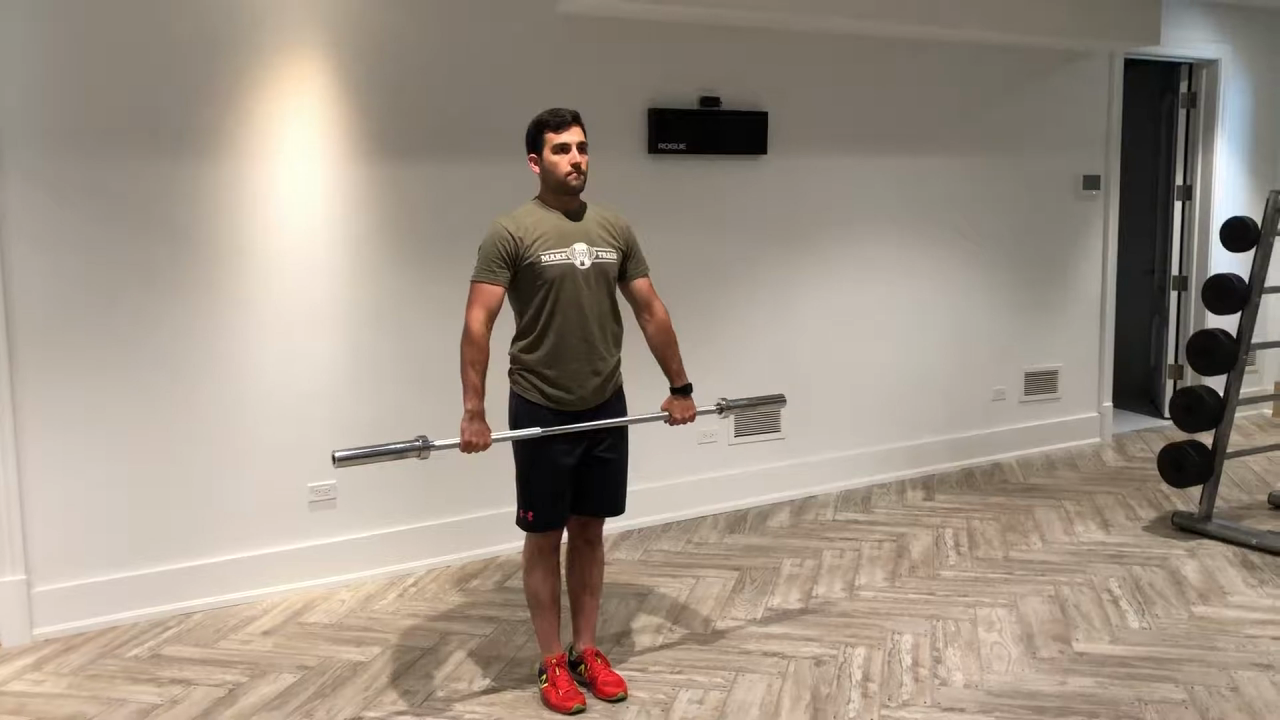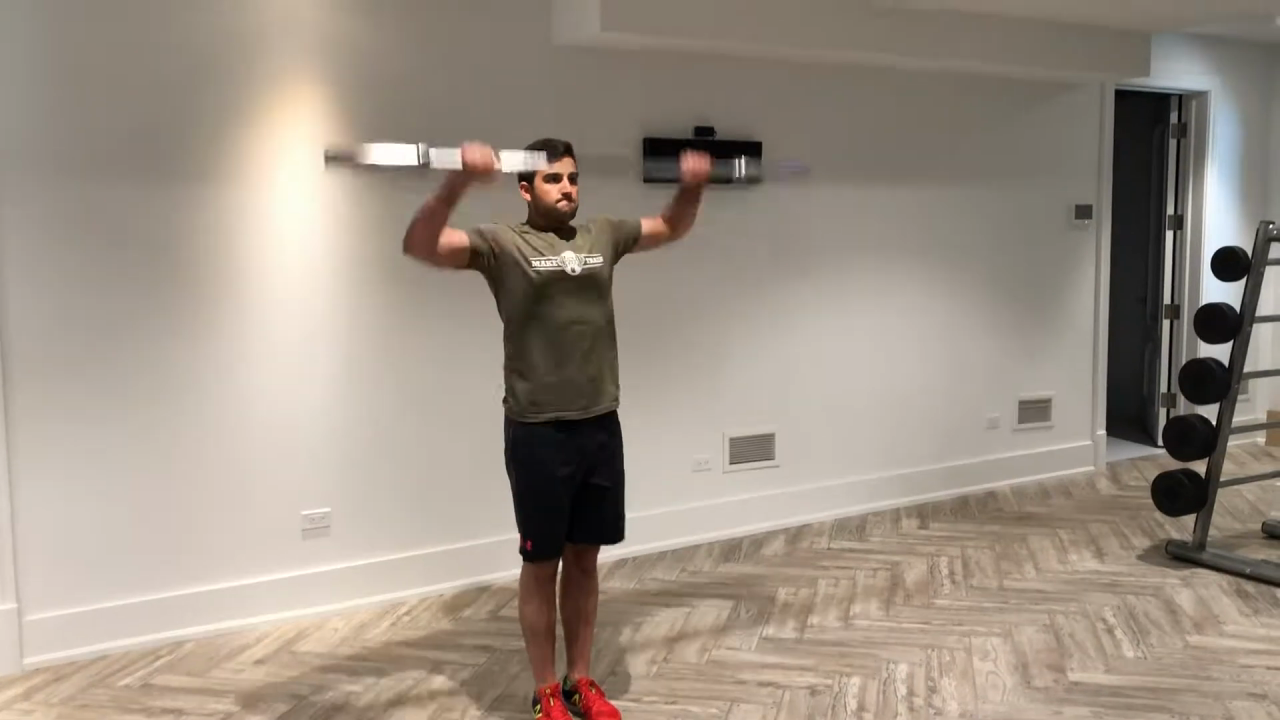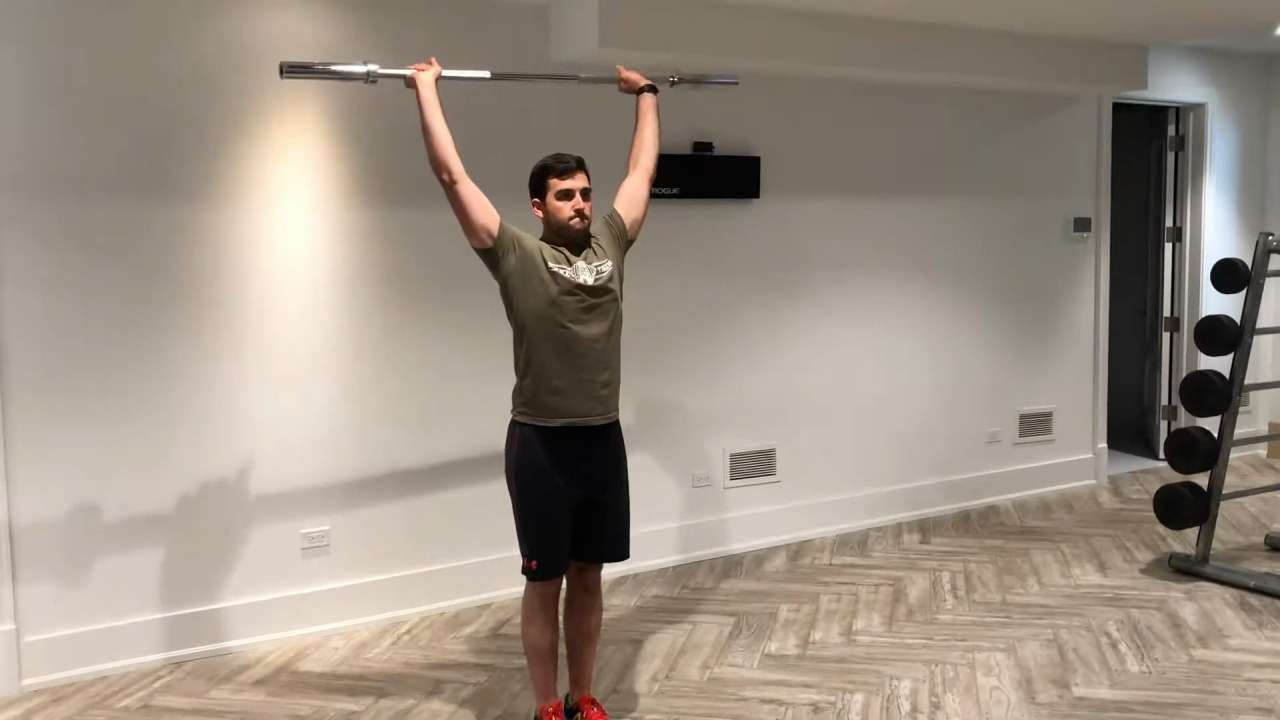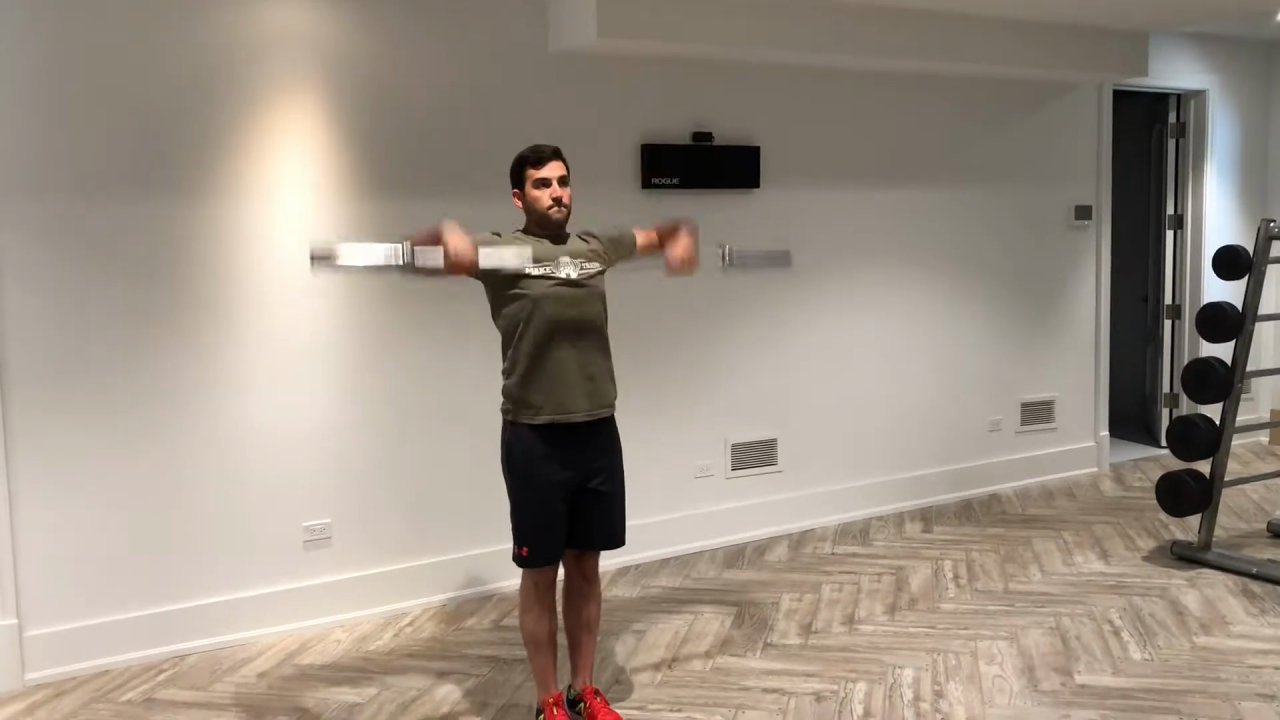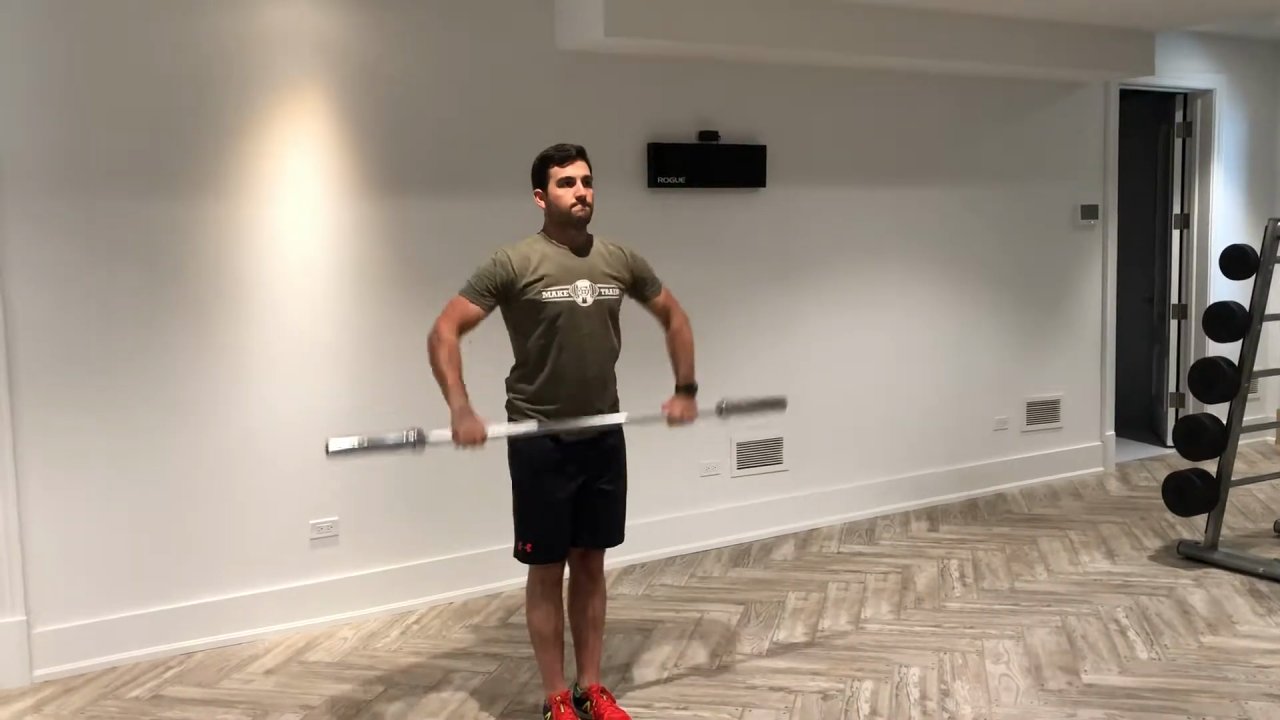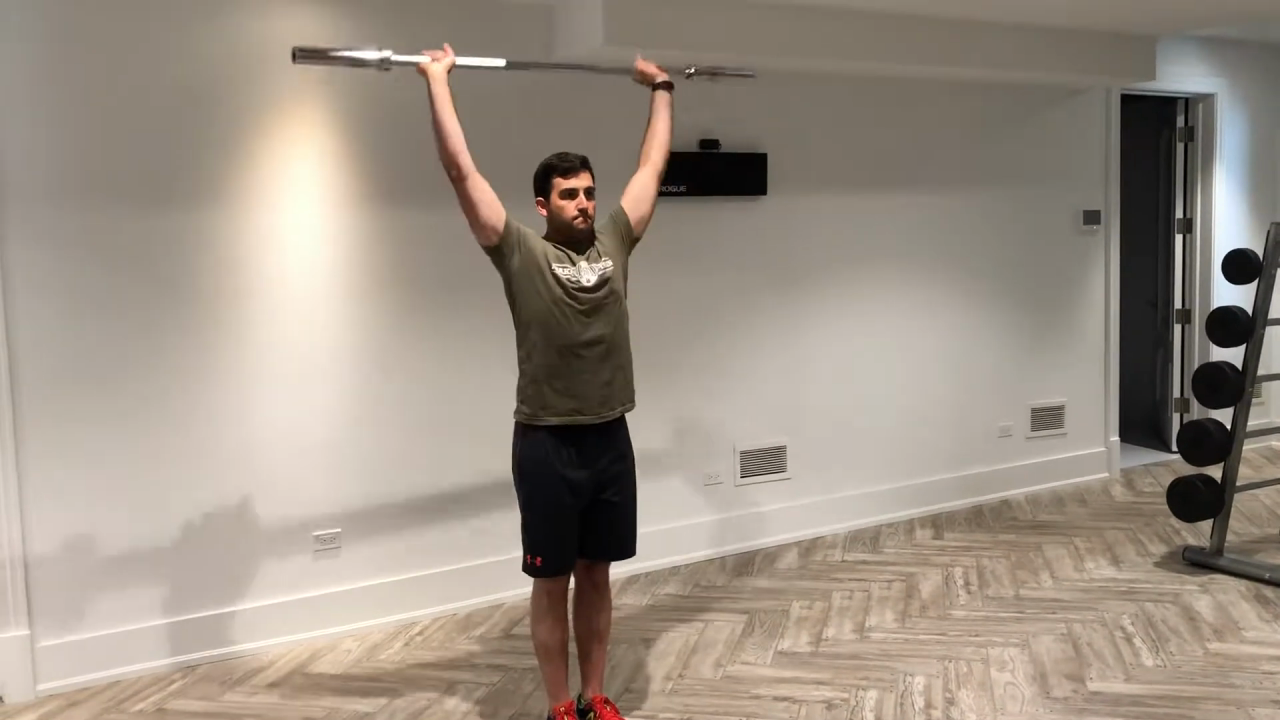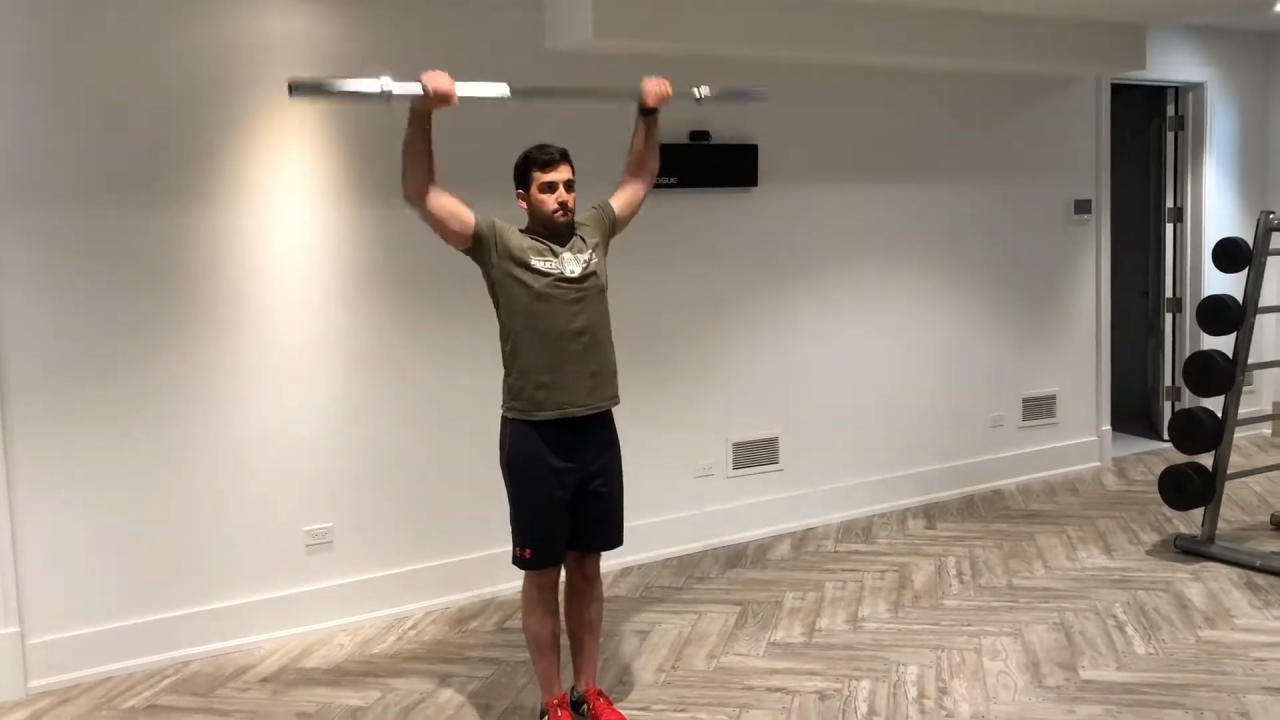
dt=0.7s
person 1, frame 1
left shoulder: (615, 228)
right shoulder: (511, 232)
left elbow: (651, 311)
right elbow: (478, 323)
left wrist: (680, 387)
right wrist: (473, 410)
left hip: (606, 406)
right hip: (541, 410)
left knee: (590, 531)
right knee: (545, 536)
left ankle: (586, 650)
right ankle: (551, 662)
person 1, frame 2
left shoulder: (602, 234)
right shoulder: (504, 245)
left elbow: (672, 227)
right elbow: (418, 245)
left wrist: (691, 187)
right wrist: (458, 182)
left hip: (601, 426)
right hip: (538, 432)
left knee: (584, 556)
right knee: (543, 565)
person 1, frame 3
left shoulder: (611, 242)
right shoulder: (514, 253)
left elbow: (642, 169)
right elbow: (452, 175)
left wrist: (644, 94)
right wrist: (426, 90)
left hip: (604, 439)
right hip: (541, 444)
left knee: (589, 578)
right knee: (545, 583)
person 1, frame 4
left shoulder: (596, 244)
right shoulder: (500, 250)
left elbow: (662, 236)
left wrist: (682, 235)
right wrist: (444, 238)
left hip: (598, 432)
right hip: (535, 438)
left knee: (585, 565)
right knee: (540, 571)
person 1, frame 5
left shoulder: (621, 259)
right shoulder: (513, 264)
left elbow: (672, 316)
right elbow: (444, 332)
left wrist: (685, 387)
right wrist: (460, 410)
left hip: (604, 436)
right hip: (540, 441)
left knee: (591, 563)
right knee: (547, 569)
person 1, frame 6
left shoulder: (614, 241)
right shoulder: (519, 251)
left elbow: (652, 165)
right elbow: (461, 169)
left wrist: (660, 89)
right wrist: (438, 80)
left hip: (610, 438)
right hip: (547, 444)
left knee: (596, 574)
right knee: (551, 581)
person 1, frame 7
left shoulder: (593, 232)
right shoulder: (499, 245)
left elbow: (639, 179)
right elbow: (420, 194)
left wrist: (648, 112)
right wrist: (424, 109)
left hip: (596, 431)
right hip: (534, 437)
left knee: (586, 564)
right knee: (543, 574)
